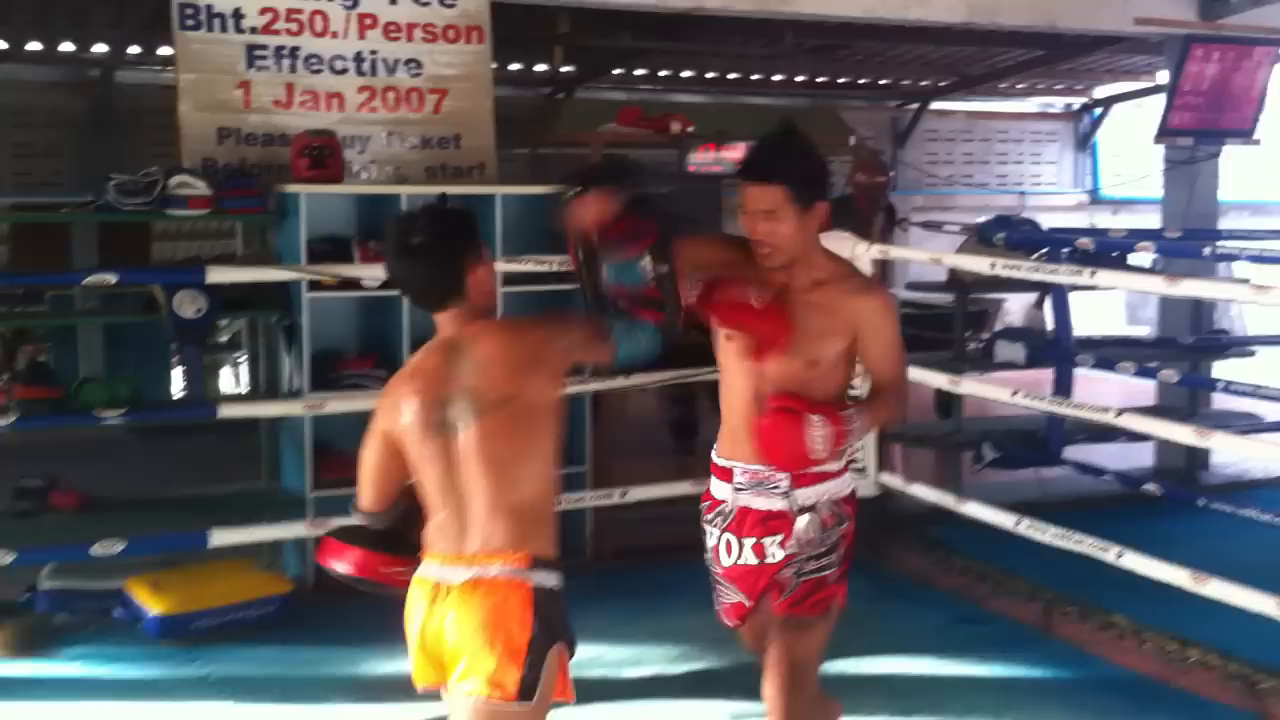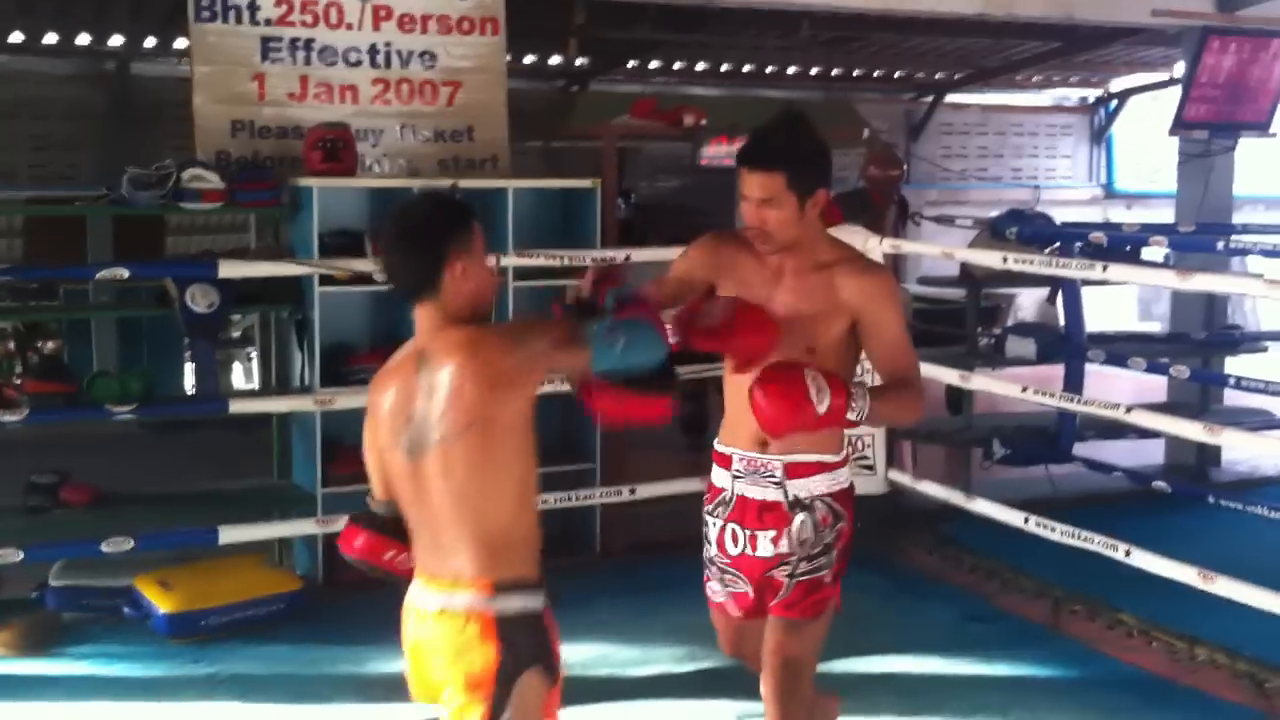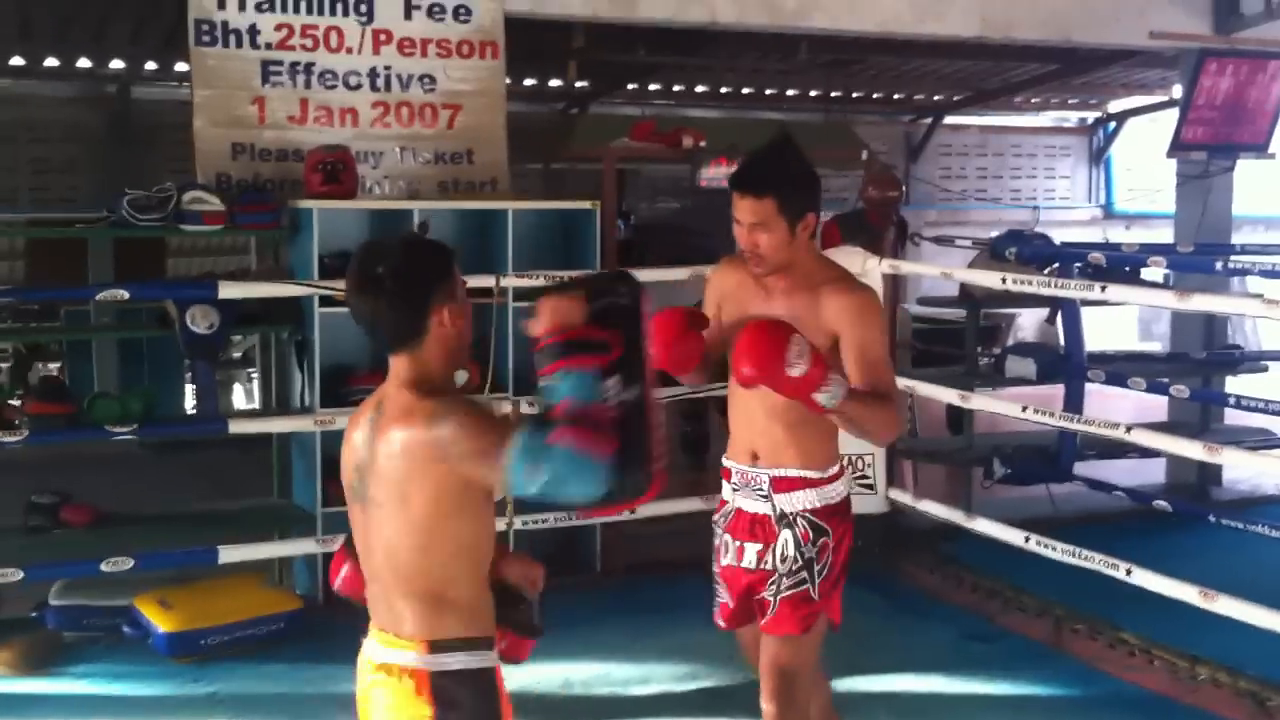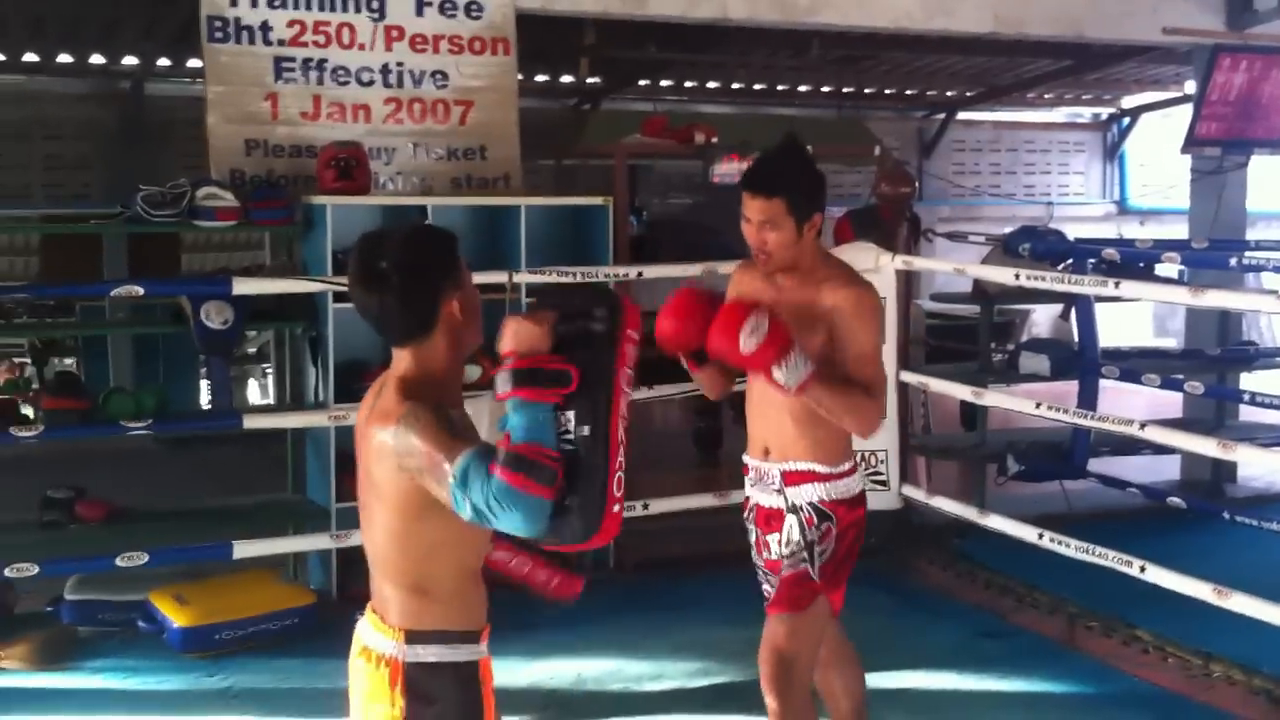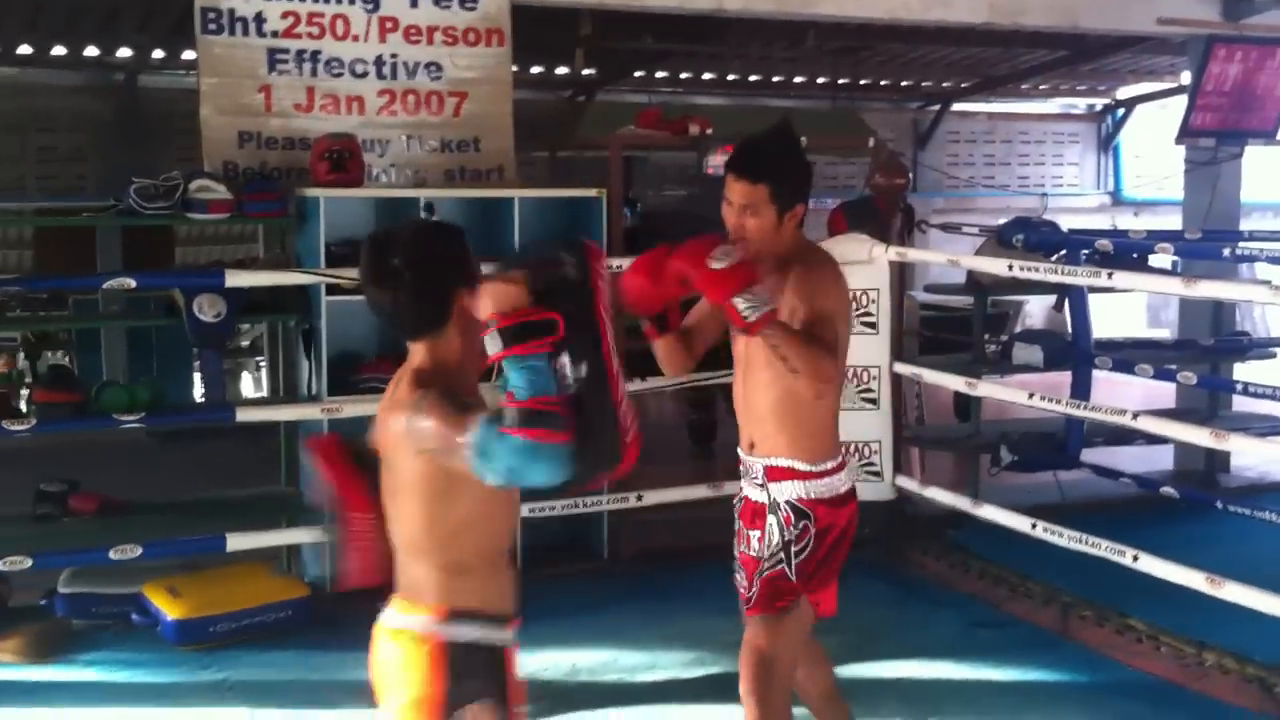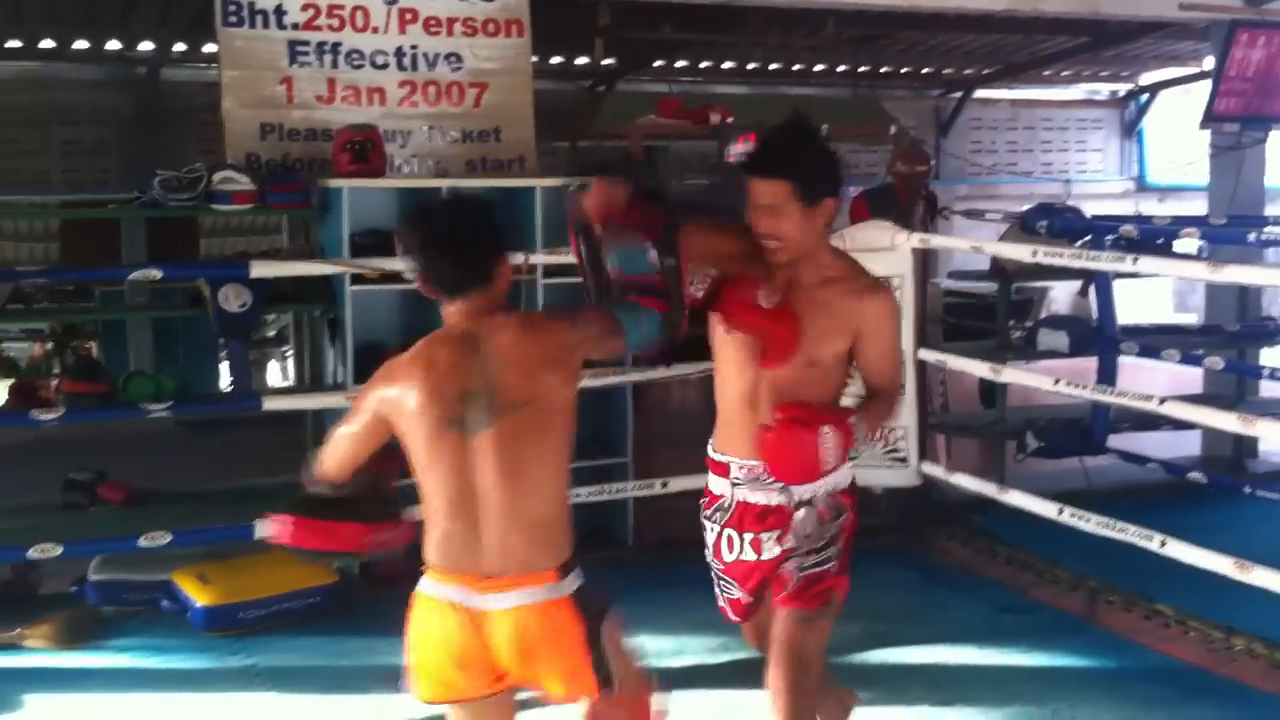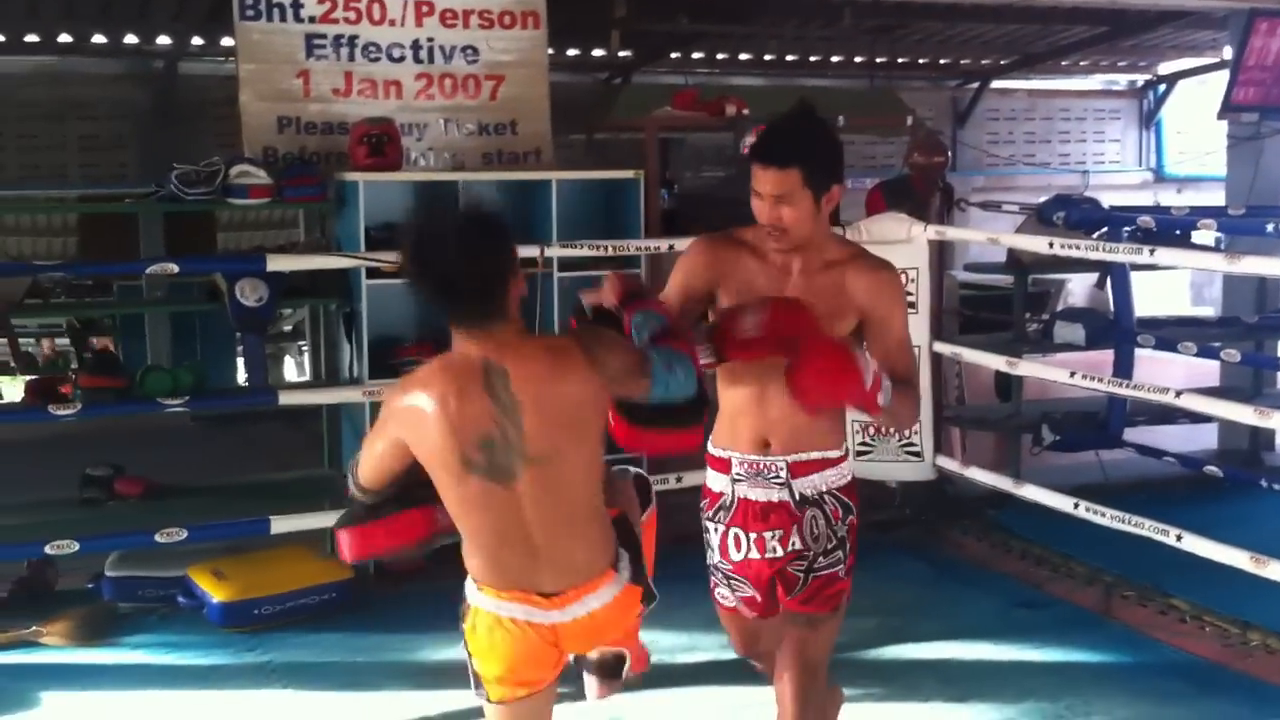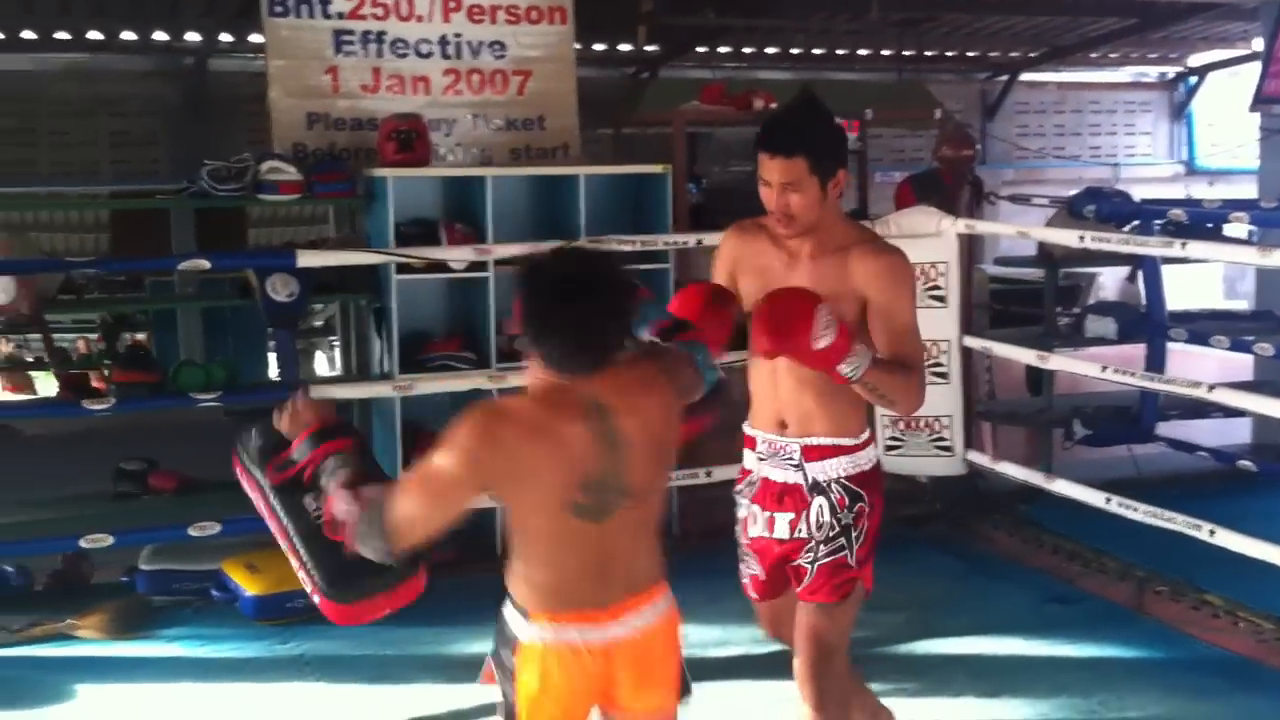
dt=0.2s
person 1, frame 1
left shoulder: (862, 300)
right shoulder: (715, 262)
left elbow: (892, 394)
left wrist: (846, 425)
left hip: (815, 504)
right hip: (731, 493)
right knee: (761, 642)
person 1, frame 2
left shoulder: (863, 284)
right shoulder: (716, 258)
left elbow: (910, 401)
left wrist: (838, 402)
left hip: (814, 495)
right hip: (734, 483)
right knee: (739, 642)
person 1, frame 3
left shoulder: (848, 302)
right shoulder: (727, 278)
left elbow: (888, 426)
right elbow: (704, 369)
left wrist: (819, 382)
right wrist: (681, 351)
left hip: (810, 508)
right hip: (740, 497)
right knee: (758, 648)
person 1, frame 4
left shoulder: (847, 296)
right shoulder: (751, 279)
left elbow: (867, 417)
right elbow: (716, 383)
left wrist: (781, 360)
right wrist: (690, 342)
left hip: (823, 499)
right hip: (767, 491)
left knee: (780, 671)
right knee: (819, 637)
person 1, frame 5
left shoulder: (814, 275)
right shoulder: (738, 264)
left elbow: (825, 381)
right elbow: (679, 360)
left wrist: (748, 300)
right wrist: (653, 316)
left hip: (808, 496)
right hip: (758, 485)
right knee: (787, 643)
person 1, frame 6
left shoulder: (864, 298)
right shoulder: (719, 250)
left elbow: (886, 396)
left wrist: (843, 431)
right wrist: (719, 289)
left hip: (813, 498)
right hip: (729, 486)
right knee: (761, 635)
person 1, frame 7
left shoulder: (870, 283)
right shoulder: (713, 257)
left elbow: (907, 412)
left wrist: (870, 390)
right wrist: (715, 340)
left hip: (818, 492)
right hip: (732, 488)
right knee: (750, 639)
person 1, frame 8
left shoulder: (877, 266)
right shoulder: (741, 246)
left elbow: (911, 392)
left wrist: (841, 353)
left hip: (840, 476)
right hip: (762, 466)
left knee: (816, 661)
right knee: (780, 622)
person 2, frame 1
left shoulder: (399, 392)
right shoulder: (538, 339)
left elbow: (373, 509)
right elbow: (641, 335)
left hip: (432, 597)
right hip: (510, 599)
person 2, frame 2
left shoulder: (384, 391)
right shoulder: (500, 350)
right elbow: (644, 341)
right wrist: (613, 300)
left hip: (426, 611)
right hip: (494, 624)
person 2, frame 3
left shoulder: (365, 422)
right shoulder: (437, 425)
right elbow: (583, 474)
left wrist: (492, 564)
right wrist: (570, 342)
left hip: (387, 664)
person 2, frame 4
left shoulder: (398, 395)
right shoulder: (411, 425)
right elbow: (523, 507)
right wrist: (531, 367)
left hip: (412, 656)
right hip: (427, 673)
person 2, frame 5
left shoulder: (412, 388)
right shoulder: (422, 413)
right elbow: (540, 459)
right wrist: (518, 327)
left hip: (419, 633)
right hip: (449, 653)
person 2, frame 6
left shoulder: (398, 380)
right shoulder: (553, 336)
left elbow: (324, 476)
right elbow: (647, 325)
right wrist: (624, 246)
left hip: (447, 609)
right hip: (545, 605)
person 2, frame 7
left shoulder: (414, 401)
right shoulder: (584, 361)
left elbow: (366, 482)
right elbow: (678, 374)
right wrist: (635, 312)
left hip: (506, 616)
right hip: (602, 595)
right ankle: (615, 651)
person 2, frame 8
left shoulder: (495, 435)
right shoulder: (665, 380)
left elbow: (379, 533)
right elbow: (701, 356)
right wrist: (635, 300)
left hip: (549, 638)
right hip: (645, 619)
